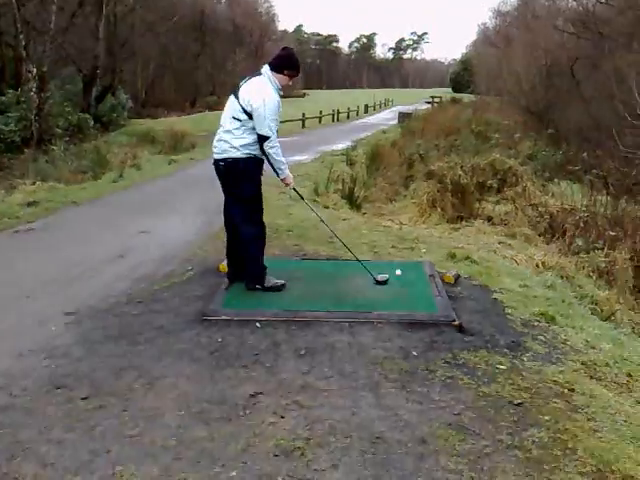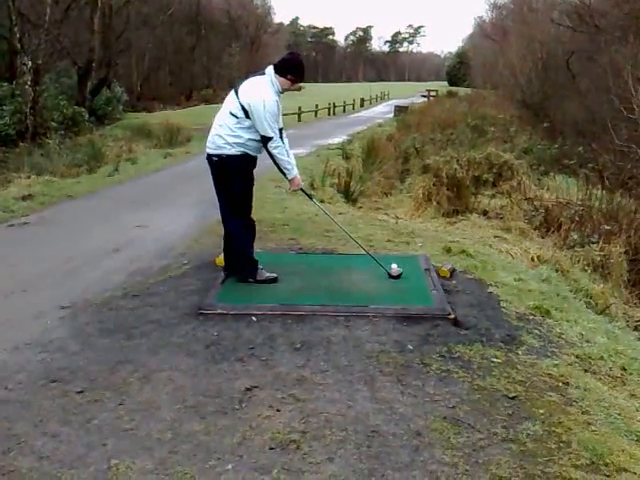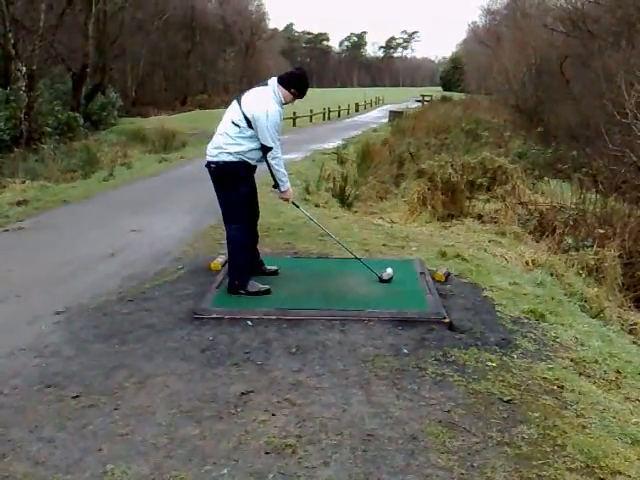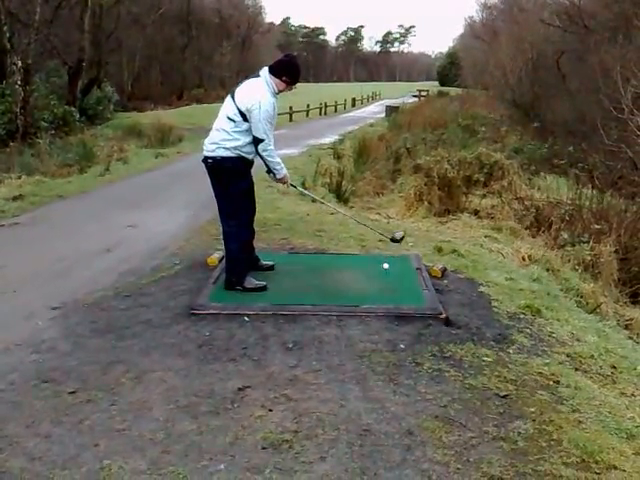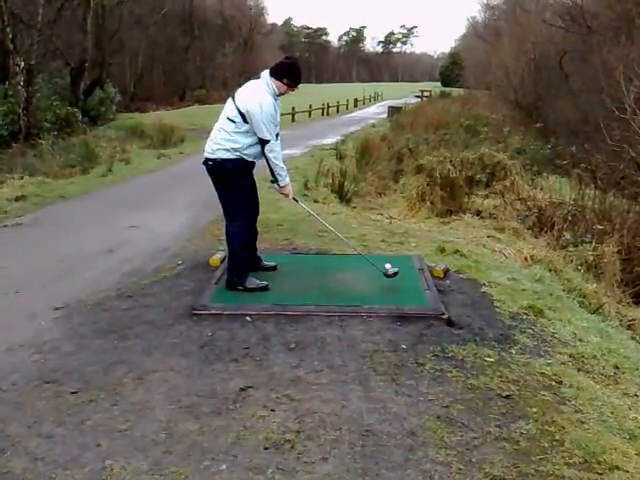
dt=1s
person 1, frame 1
left shoulder: (255, 82)
right shoulder: (266, 95)
right elbow: (267, 140)
right wrist: (283, 171)
left hip: (228, 157)
right hip: (239, 160)
left knee: (236, 216)
right knee: (251, 220)
left ankle: (237, 270)
right ankle: (256, 276)
person 1, frame 2
left shoulder: (263, 84)
right shoulder: (264, 96)
left elbow: (278, 134)
right elbow: (271, 141)
left wrist: (293, 167)
right wrist: (291, 173)
left hip: (233, 154)
right hip: (229, 155)
left knee: (237, 212)
right knee: (240, 214)
left ankle: (234, 263)
right ankle: (247, 269)
person 1, frame 3
left shoulder: (263, 93)
right shoulder: (269, 107)
left elbow: (270, 147)
right elbow: (271, 151)
left wrist: (280, 182)
right wrist: (284, 185)
left hip: (232, 160)
right hip: (229, 163)
left knee: (249, 215)
right knee: (239, 220)
left ankle: (252, 262)
right ankle: (239, 280)
person 1, frame 4
left shoulder: (257, 85)
right shoulder: (262, 98)
left elbow: (261, 138)
right elbow: (263, 143)
left wrist: (275, 168)
right wrist: (280, 171)
left hip: (229, 156)
right hip: (226, 159)
left knee: (246, 212)
right knee: (236, 217)
left ankle: (248, 259)
right ankle: (236, 277)
person 1, frame 5
left shoulder: (262, 89)
right shoulder: (262, 101)
left elbow: (273, 138)
right elbow: (268, 145)
left wrist: (278, 176)
right wrist: (283, 180)
left hip: (234, 158)
right hip: (226, 160)
left knee: (250, 211)
right knee: (239, 217)
left ankle: (250, 259)
right ankle: (238, 277)
